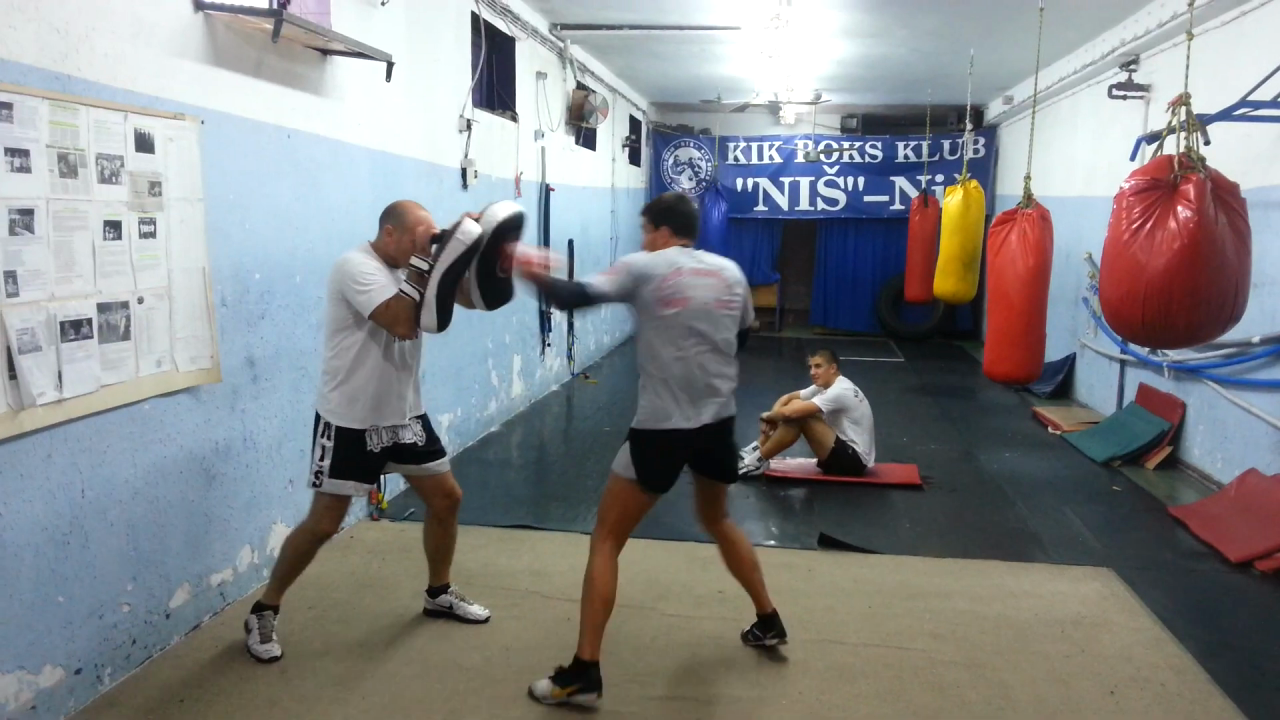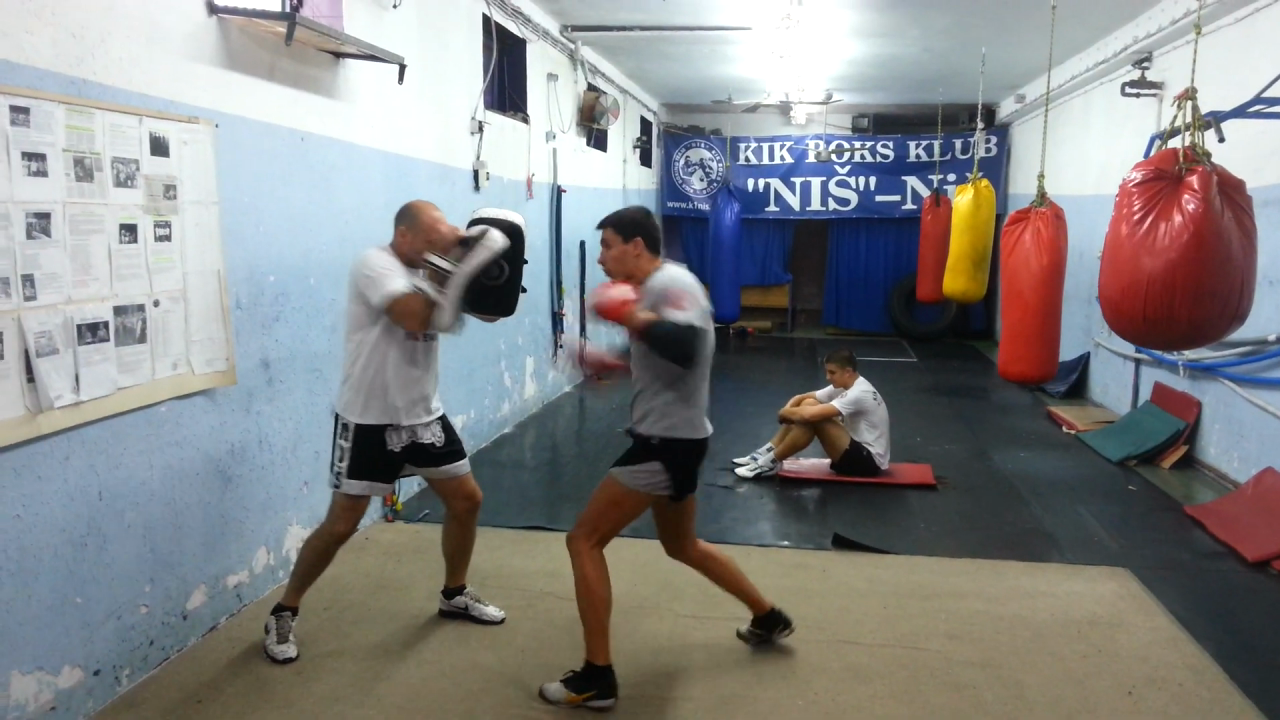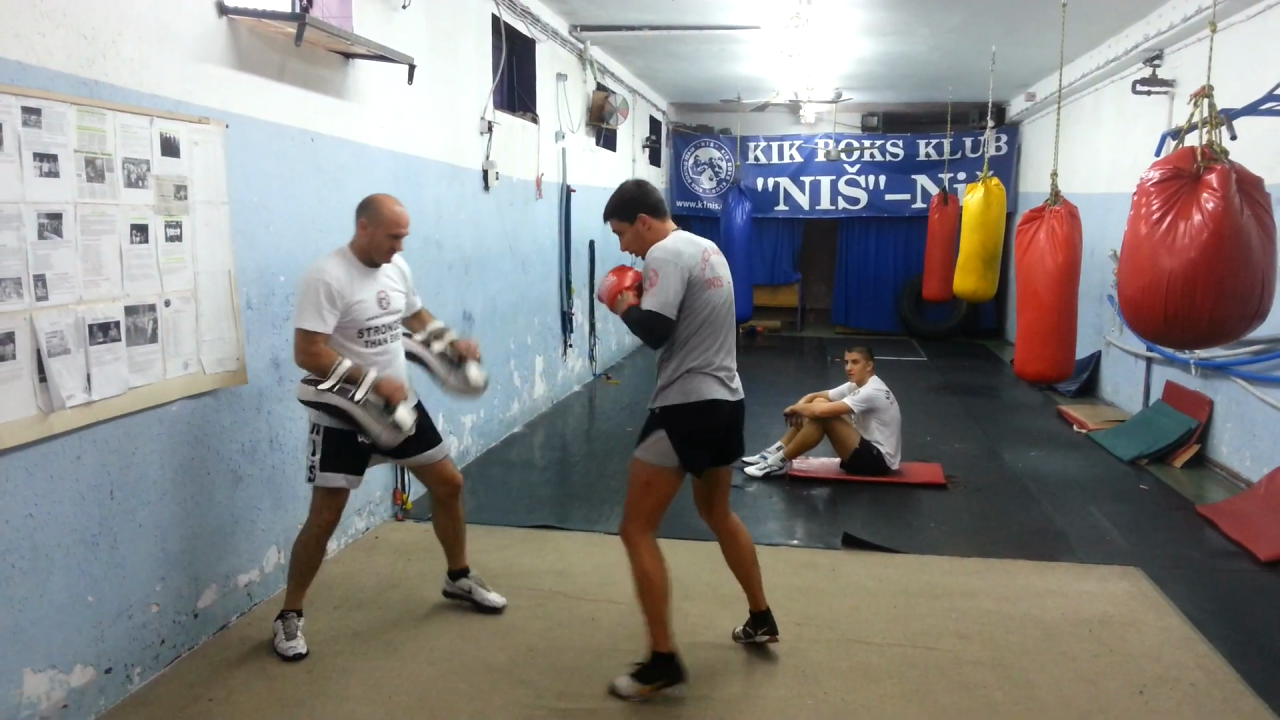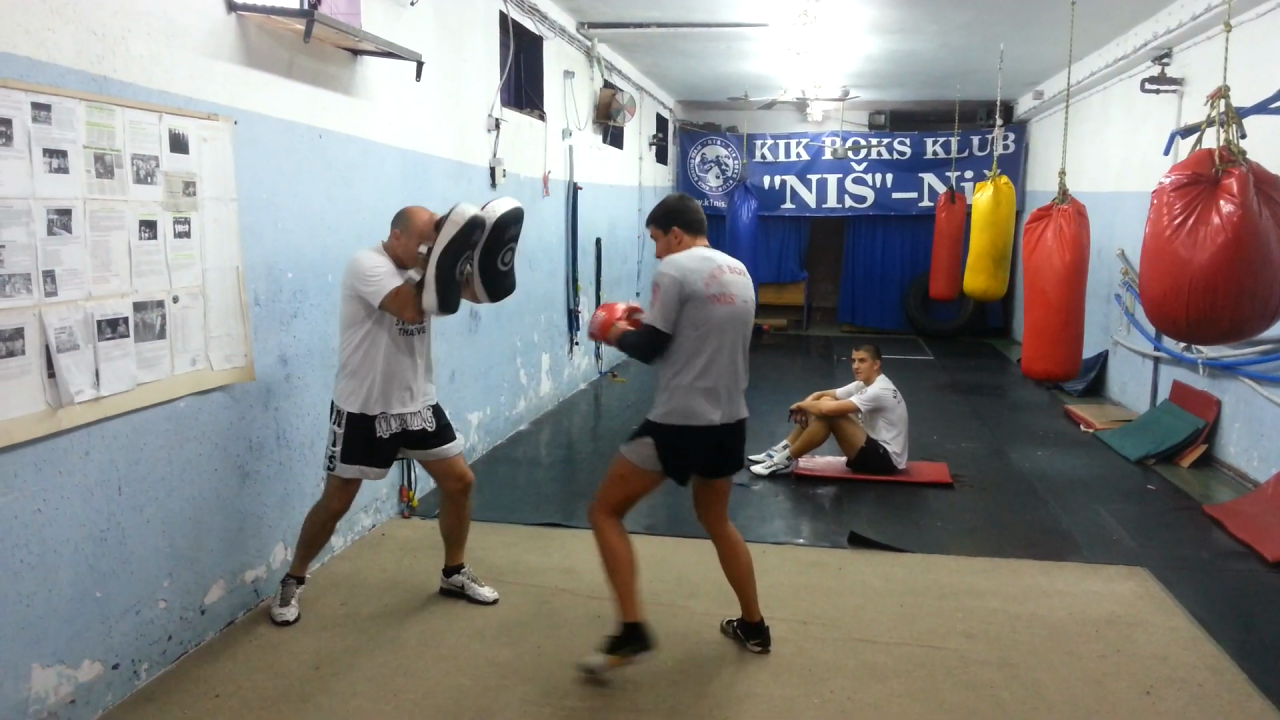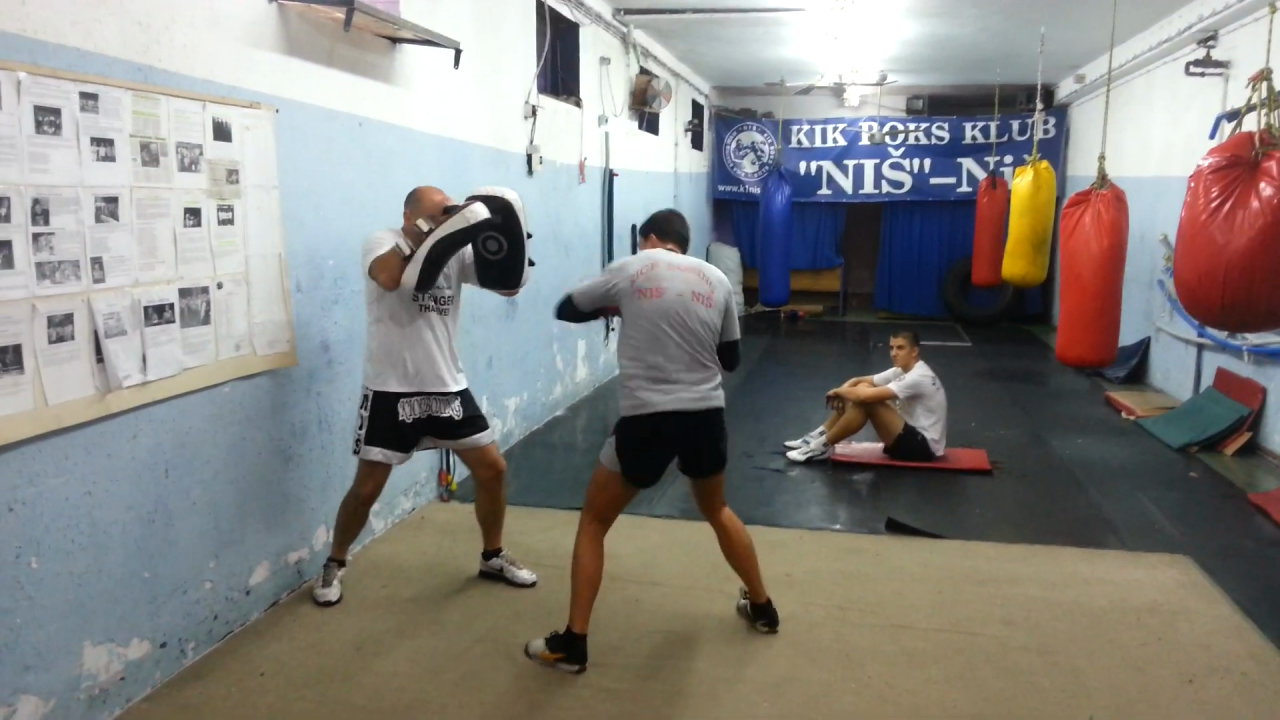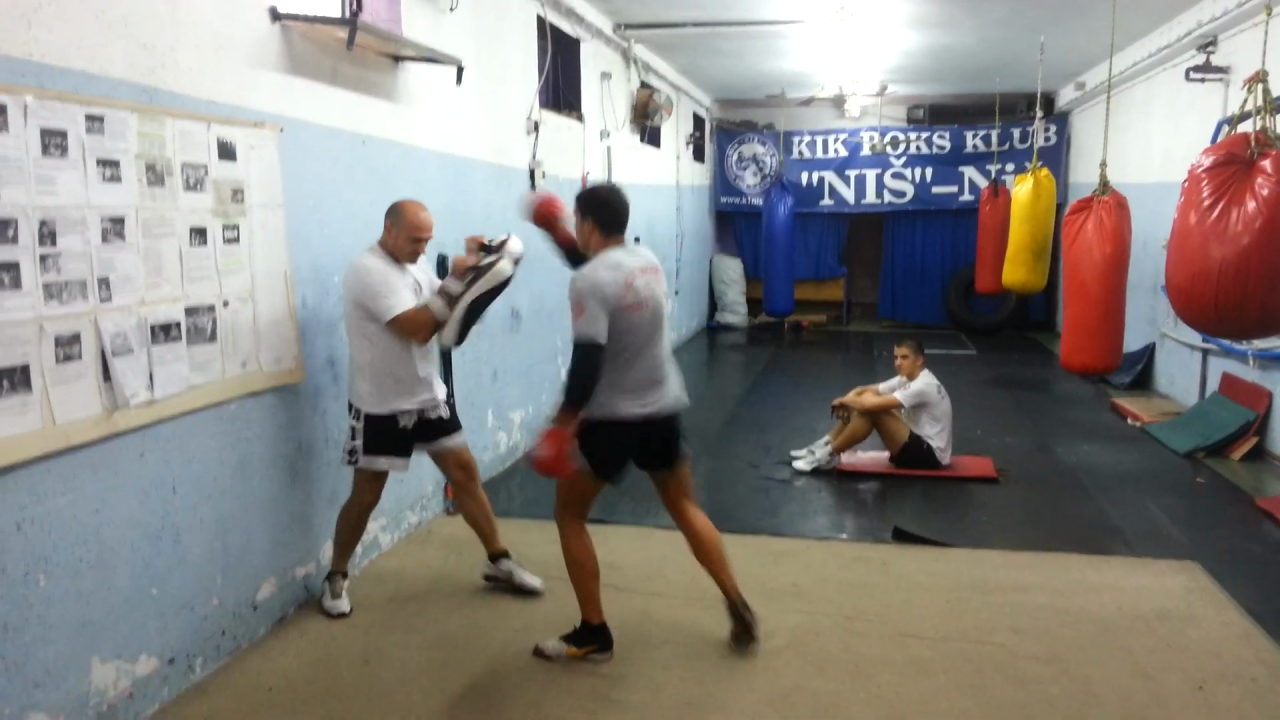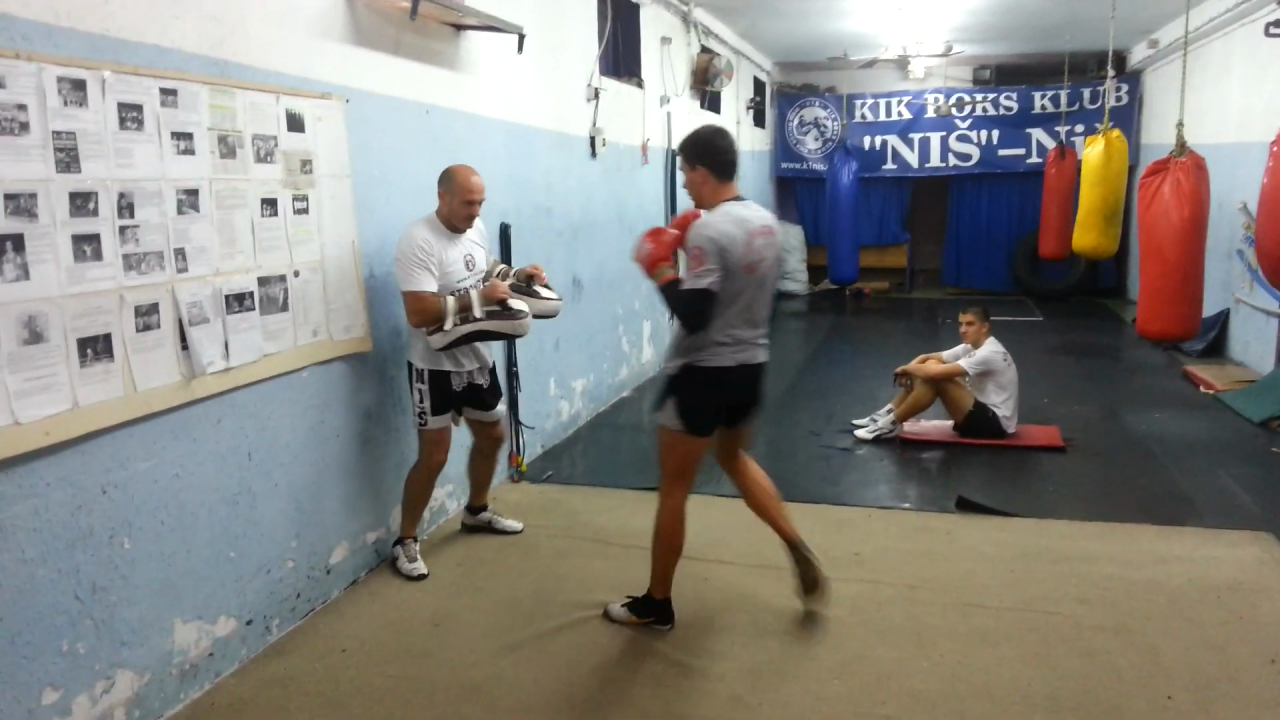
dt=0.7s
person 1, frame 1
left shoulder: (642, 267)
right shoulder: (731, 272)
left elbow: (578, 297)
left wrist: (536, 270)
left hip: (662, 428)
right hip: (717, 422)
left knee: (605, 540)
right knee: (719, 525)
left ankle: (584, 671)
right ankle: (768, 622)
person 1, frame 2
left shoulder: (671, 282)
right shoulder: (650, 288)
left elbow: (685, 351)
left wrist: (632, 318)
left hip: (669, 439)
right hip: (675, 436)
left knee: (583, 541)
right knee: (682, 545)
left ankle: (597, 676)
right ankle: (768, 618)
person 1, frame 3
left shoulder: (665, 254)
right shoulder: (705, 248)
left elbow: (654, 331)
left wrist: (623, 304)
right wrist: (639, 298)
left hip: (685, 406)
right hip: (726, 400)
left knee: (636, 530)
right knee: (716, 510)
left ankle: (663, 663)
right ankle: (760, 619)
person 1, frame 4
left shoulder: (675, 269)
right shoulder: (740, 271)
left elbow: (649, 347)
left wrist: (614, 330)
right wrist: (645, 319)
left hip: (679, 421)
right hip: (730, 419)
left knee: (604, 511)
right knee: (716, 519)
left ankle: (631, 630)
right ankle: (753, 626)
person 1, frame 5
left shoulder: (628, 268)
right shoulder: (718, 280)
left elbow: (568, 309)
right elbow: (730, 357)
left wrist: (613, 301)
left hip: (647, 419)
right hip: (705, 416)
left knee: (593, 523)
right knee: (716, 511)
left ankle: (572, 643)
right ankle: (761, 607)
person 1, frame 6
left shoulder: (589, 282)
right shoulder: (646, 260)
left elbow: (587, 364)
left wrist: (563, 423)
left hip: (611, 422)
right hip: (662, 411)
left knee: (569, 515)
right knee: (685, 510)
left ankle: (593, 632)
right ankle: (739, 612)
person 1, frame 7
left shoulder: (710, 231)
right shoulder: (766, 221)
left elbow: (694, 315)
left wrist: (660, 271)
left hip: (702, 377)
right hip: (749, 367)
left knee: (673, 491)
right knee: (734, 458)
left ankle: (656, 603)
right ankle: (798, 551)
person 2, frame 1
left shoulder: (410, 268)
right shoulder: (356, 267)
left elbow: (475, 296)
right elbow: (403, 325)
left wrist: (471, 248)
right wrist: (422, 263)
left hip: (402, 414)
right hip: (348, 420)
left knee: (446, 497)
right knee: (323, 523)
left ankle: (439, 594)
right ankle: (264, 612)
person 2, frame 2
right shoulder: (373, 265)
right elbow: (413, 319)
right wrist: (444, 259)
left hip: (423, 413)
right hip: (369, 419)
left knee: (467, 499)
right knee: (341, 524)
left ankle: (455, 594)
right ankle: (284, 613)
person 2, frame 3
left shoulder: (396, 268)
right shoulder: (324, 277)
left elbow: (415, 317)
right elbow: (308, 353)
left wrist: (452, 343)
right wrist: (371, 384)
left hip: (401, 407)
right hip: (342, 418)
left knee: (448, 484)
right knee: (324, 517)
left ankle: (460, 578)
right ankle: (290, 616)
person 2, frame 4
left shoulder: (426, 262)
right shoulder: (366, 265)
left elbow: (482, 291)
right elbow: (411, 309)
right wrist: (429, 250)
left hip: (417, 401)
right hip: (363, 407)
left knee: (459, 481)
right knee: (336, 503)
left ankle: (455, 574)
right ankle: (292, 581)
person 2, frame 5
left shoulder: (455, 250)
right shoulder: (382, 242)
right elbow: (390, 279)
right wrist: (423, 227)
left hip: (447, 387)
right hip: (391, 391)
left knee: (492, 470)
right knee: (367, 488)
left ankle: (493, 557)
right ankle: (334, 564)
person 2, frame 6
left shoulder: (413, 262)
right shoulder: (368, 271)
left elbow: (448, 314)
right elbow: (419, 331)
left wrist: (476, 263)
right wrist: (454, 284)
left hip: (427, 393)
right hip: (380, 405)
left knee: (465, 472)
right knee: (365, 496)
left ankle: (498, 562)
right ankle: (336, 577)
person 2, frame 7
left shoulder: (477, 230)
right shoulder: (418, 241)
left elbow: (490, 274)
right elbow: (419, 314)
left wrist: (519, 275)
right wrist: (478, 298)
left hip: (477, 360)
right hip: (436, 366)
left knee: (490, 436)
right knee: (433, 457)
left ankle: (476, 512)
right ankle: (406, 542)
